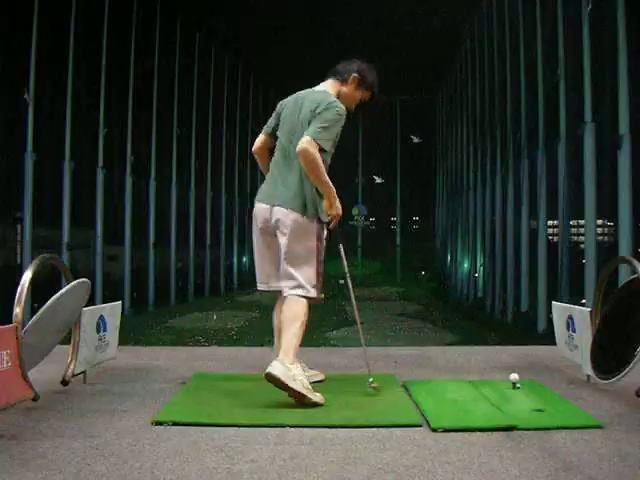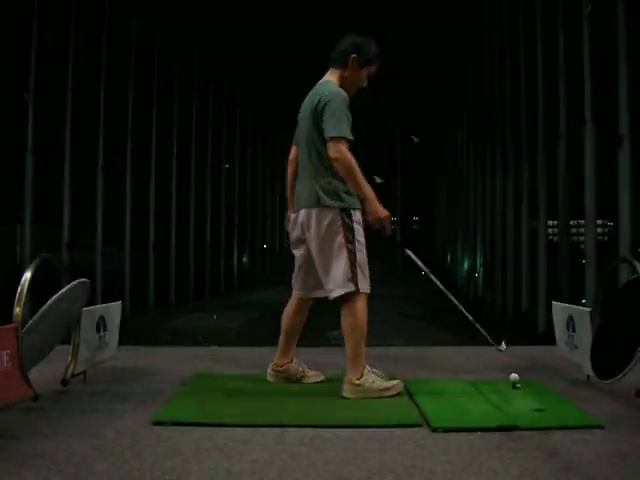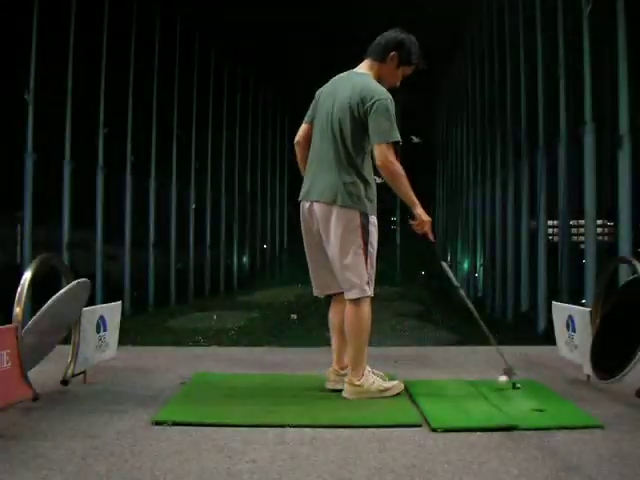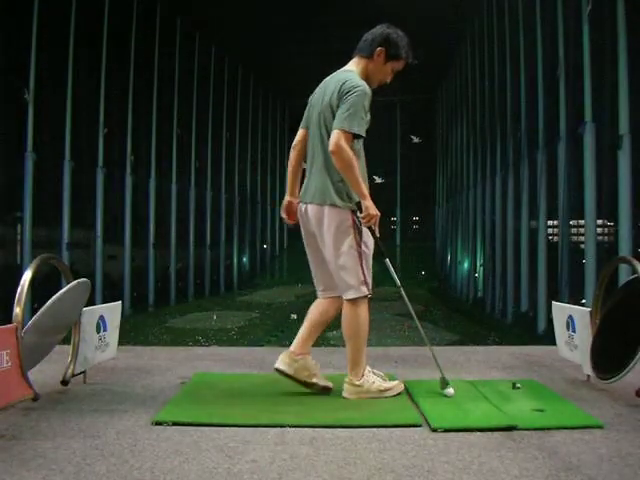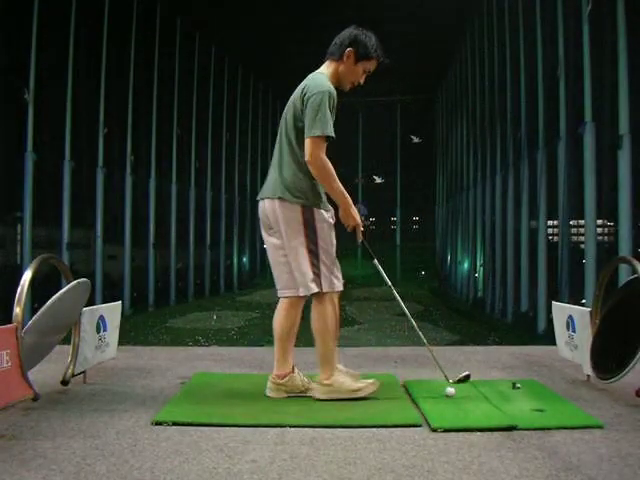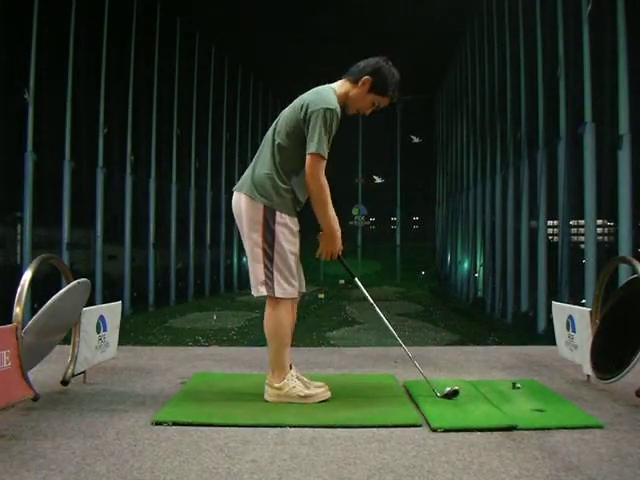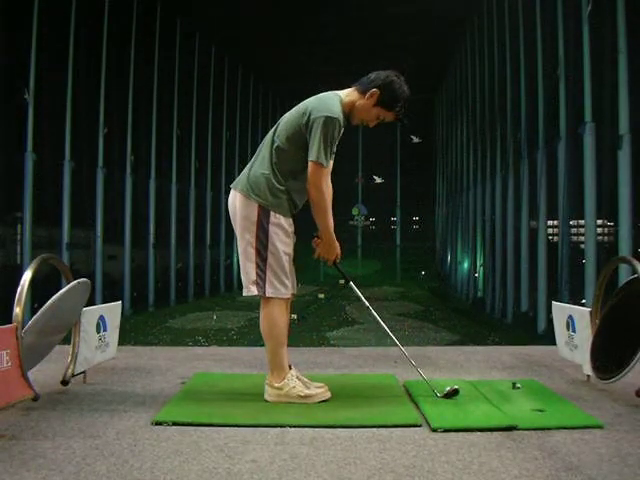
dt=0.5s
person 1, frame 1
left shoulder: (289, 101)
right shoulder: (333, 107)
left elbow: (259, 149)
right elbow: (306, 149)
right wrist: (331, 197)
left hip: (266, 204)
right hip: (300, 210)
left knee: (289, 288)
right knee: (302, 290)
left ankle: (286, 360)
right ankle: (286, 364)
person 1, frame 2
left shoulder: (311, 97)
right shoulder: (334, 96)
left elbow: (294, 159)
right elbow: (338, 153)
left wrist: (292, 207)
right wrist: (371, 201)
left hip: (306, 207)
right hip: (331, 206)
left knee: (304, 291)
right knee: (353, 290)
left ankle: (283, 363)
right ankle: (356, 376)
person 1, frame 3
left shoulder: (329, 87)
right shoulder: (377, 95)
left elbow: (301, 141)
right elbow: (384, 159)
right wrist: (415, 207)
left hip: (313, 201)
right hip: (347, 204)
left knee: (339, 290)
right knee: (359, 290)
left ankle: (341, 368)
right ankle: (359, 378)
person 1, frame 4
left shoulder: (325, 85)
right shoulder: (357, 88)
left elbow: (299, 144)
right elbow: (338, 146)
left wrist: (292, 194)
right wrist: (366, 198)
left hip: (312, 202)
right hip: (339, 205)
left knee: (333, 290)
right knee: (355, 290)
left ankle: (296, 356)
right ankle: (357, 378)
person 1, frame 5
left shoulder: (310, 86)
right shoulder: (323, 90)
right elbow: (314, 157)
left wrist: (329, 200)
right wrist: (347, 205)
left hip: (277, 199)
right hip: (297, 203)
left knee: (294, 291)
right knee: (324, 288)
left ankle: (282, 375)
right ankle: (329, 374)
person 1, frame 6
left shoulder: (320, 100)
right shoulder: (327, 105)
left elbow: (311, 175)
right elbow: (313, 176)
left wrist: (332, 226)
right wrist: (331, 232)
left hip: (264, 199)
right hip: (266, 201)
left knee: (286, 292)
right knee: (281, 293)
left ankle: (283, 373)
right ankle: (279, 381)
person 1, frame 7
left shoulder: (331, 110)
right shoulder: (329, 113)
left elbow: (324, 180)
right elbow: (314, 183)
left wrist: (329, 234)
right wrist: (328, 237)
left hip: (265, 201)
right hip: (261, 201)
left knee: (282, 291)
right knee: (274, 292)
left ankle: (283, 374)
right ankle: (279, 381)
